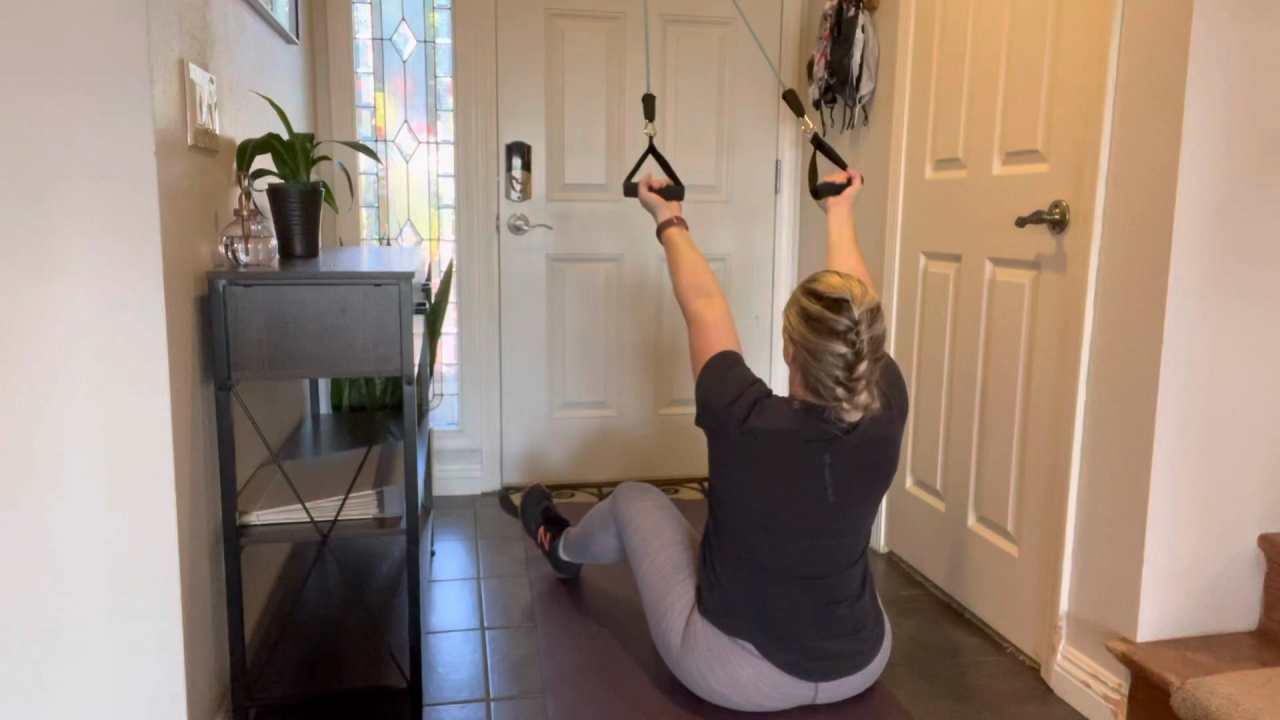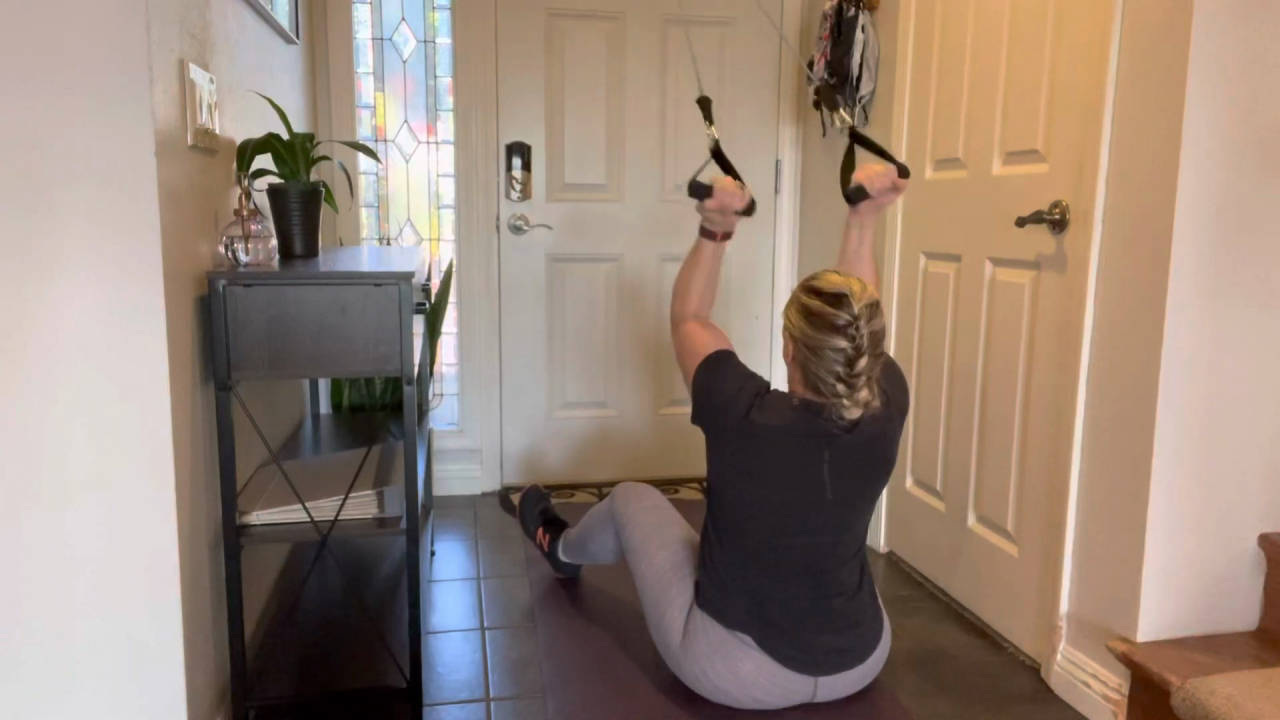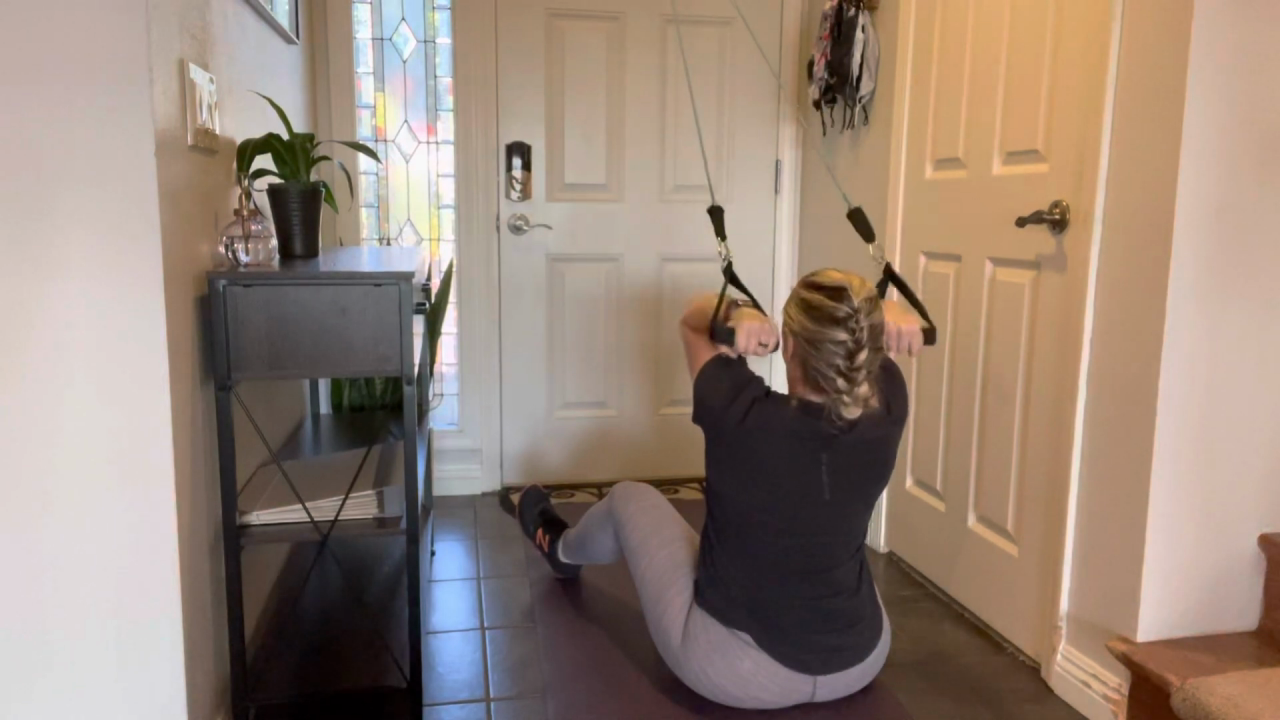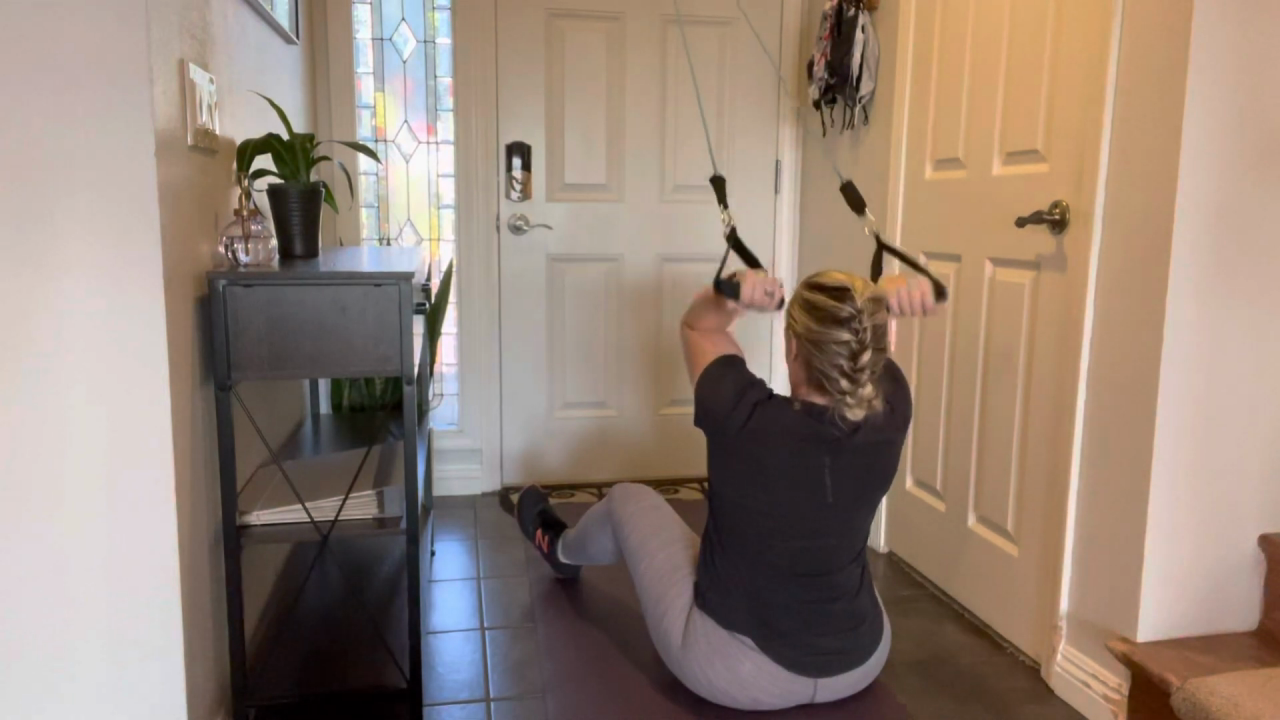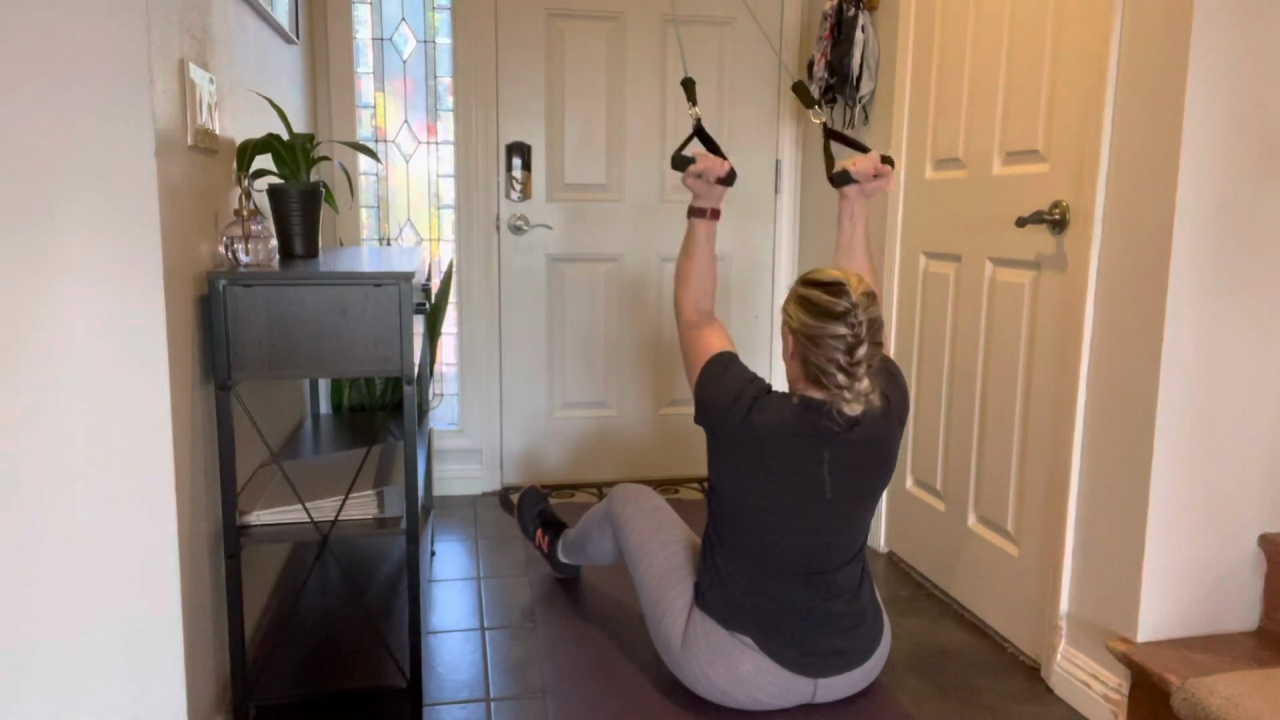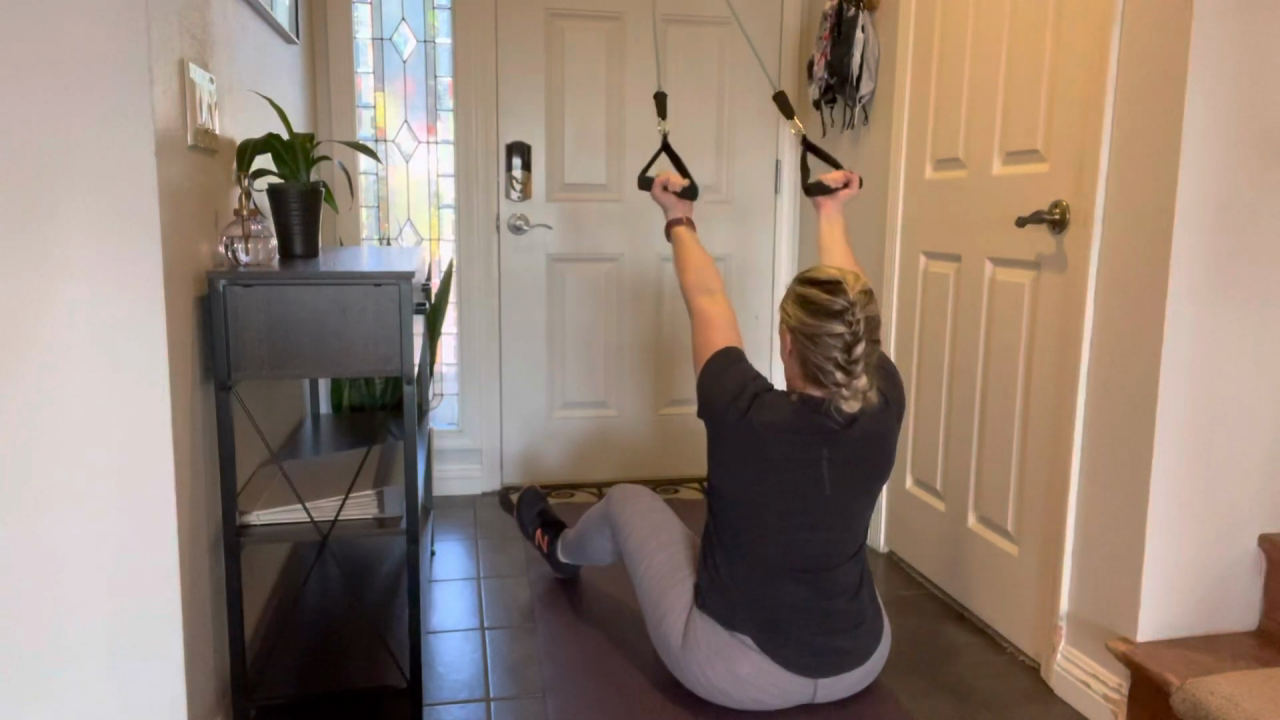
dt=0.5s
person 1, frame 1
left shoulder: (744, 422)
right shoulder: (883, 418)
left elbow: (704, 307)
right elbow: (855, 316)
left wrist: (669, 219)
right wrist: (839, 211)
left hip: (736, 677)
right hip: (860, 667)
left knee: (634, 501)
left ankle: (563, 548)
person 1, frame 2
left shoulder: (744, 418)
right shoulder: (885, 415)
left elbow: (687, 318)
right elbow: (854, 319)
left wrist: (714, 231)
right wrist: (862, 218)
left hip: (735, 673)
right hip: (859, 665)
left knee: (630, 501)
left ankle: (561, 550)
person 1, frame 3
left shoulder: (742, 419)
right shoulder: (884, 414)
left elbow: (693, 323)
right elbow: (856, 337)
left wrist: (738, 317)
right wrist: (889, 315)
left hip: (735, 673)
left knee: (630, 499)
left ankle: (561, 548)
person 1, frame 4
left shoulder: (749, 427)
right shoulder: (886, 419)
left elbow: (695, 324)
right elbow: (860, 350)
left wrist: (736, 296)
right wrist: (883, 296)
left hip: (738, 673)
right hip: (858, 666)
left knee: (628, 501)
left ankle: (561, 549)
person 1, frame 5
left shoulder: (745, 420)
right shoulder: (885, 415)
left elbow: (693, 314)
right elbow: (856, 312)
left wrist: (704, 209)
right wrist: (854, 204)
left hip: (735, 674)
right hip: (858, 665)
left knee: (629, 501)
left ankle: (561, 550)
person 1, frame 6
left shoulder: (745, 415)
right shoulder: (882, 412)
left elbow: (707, 304)
right elbow: (848, 311)
left wrist: (678, 220)
right wrist: (830, 213)
left hip: (735, 674)
right hip: (858, 666)
left knee: (626, 502)
left ankle: (561, 550)
